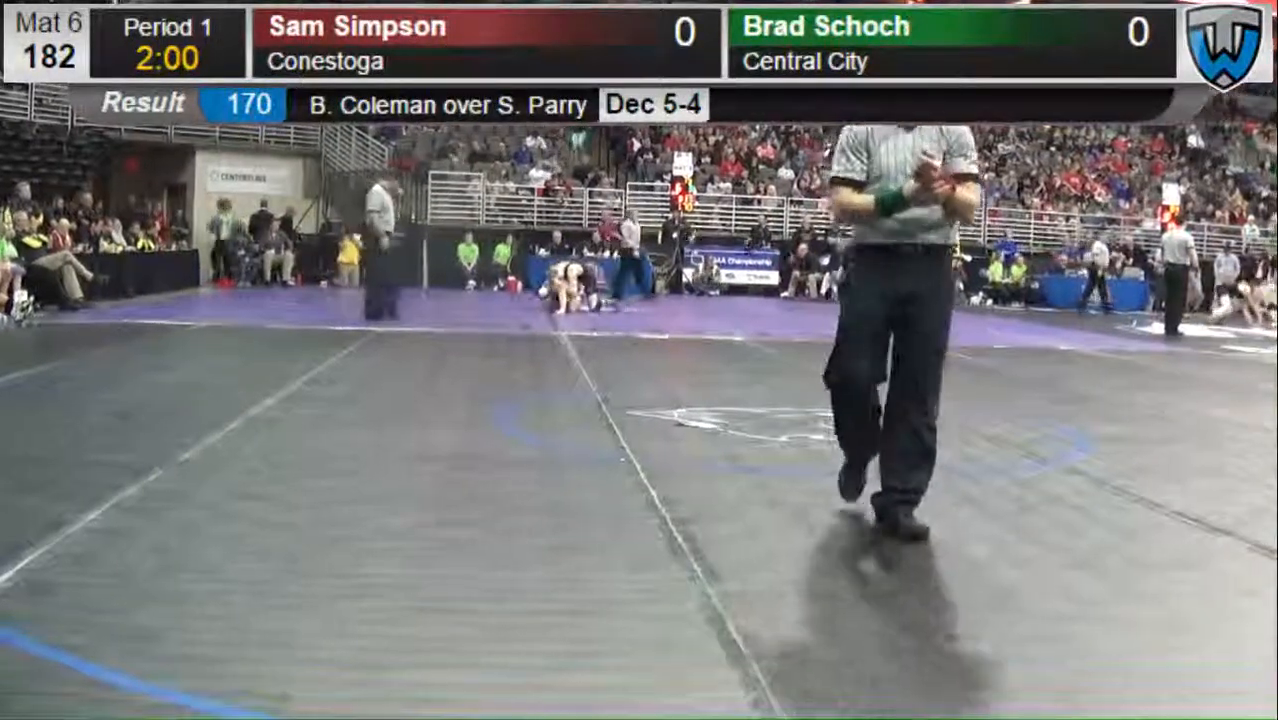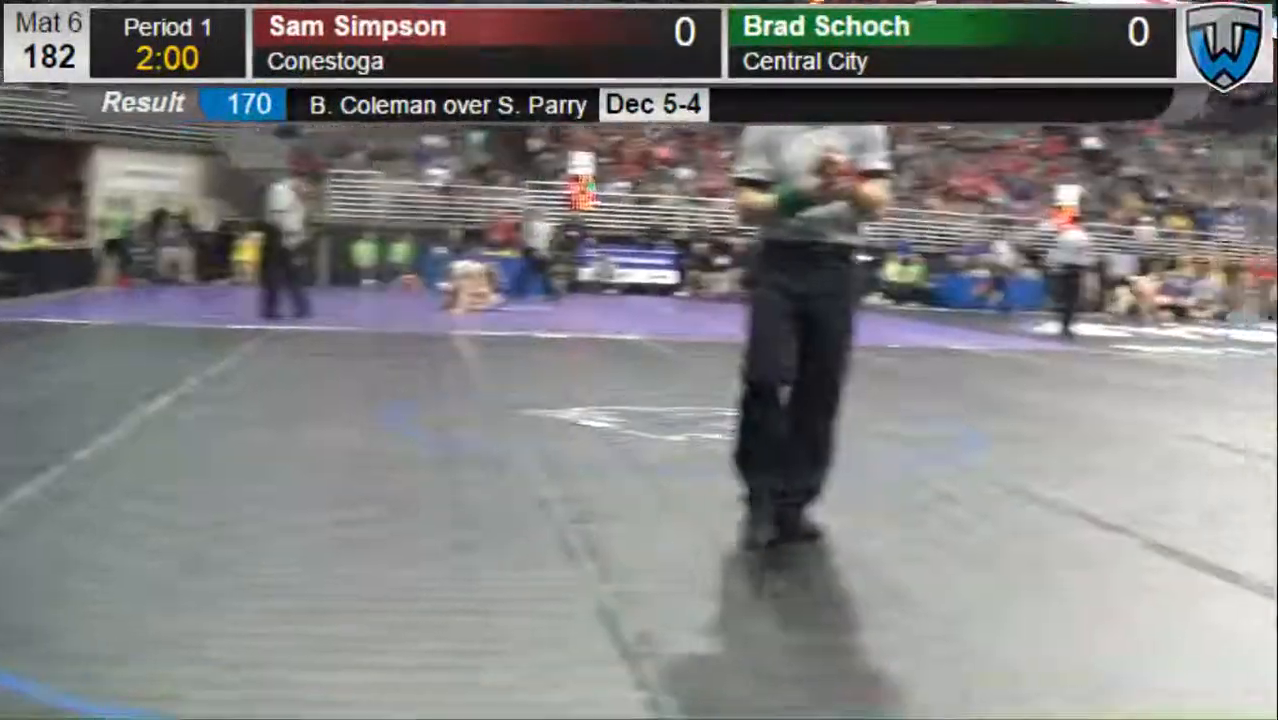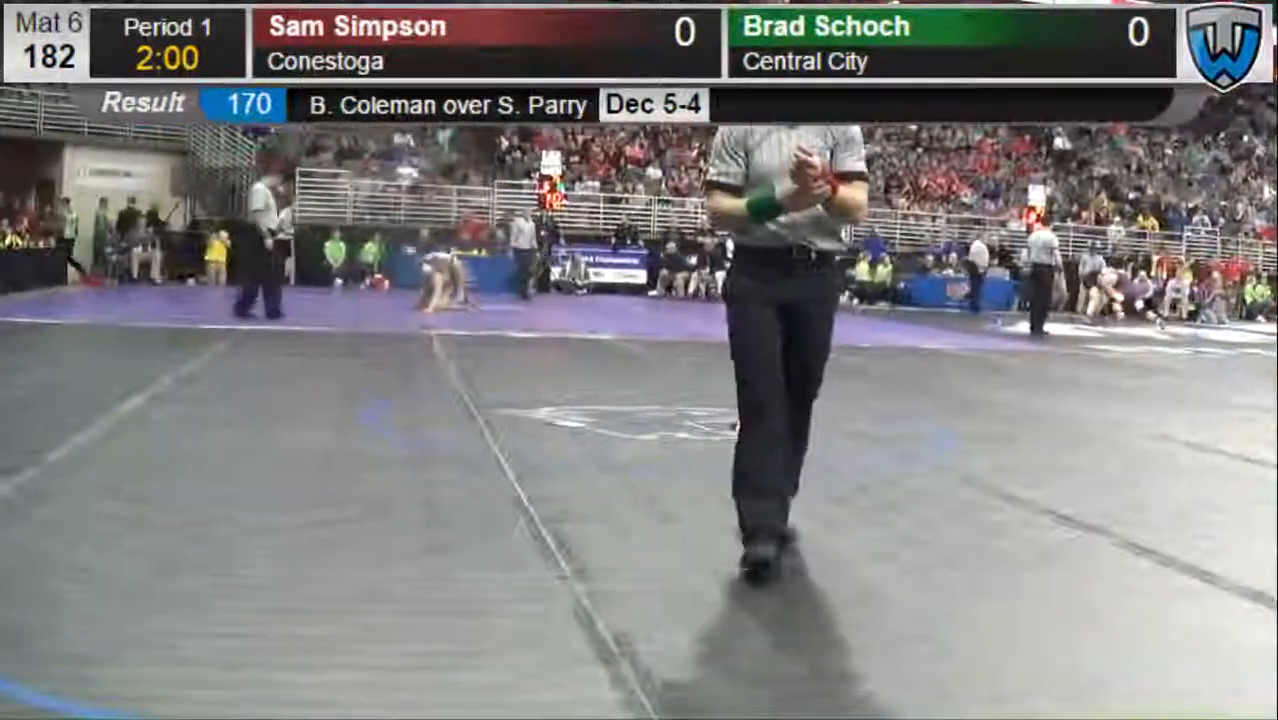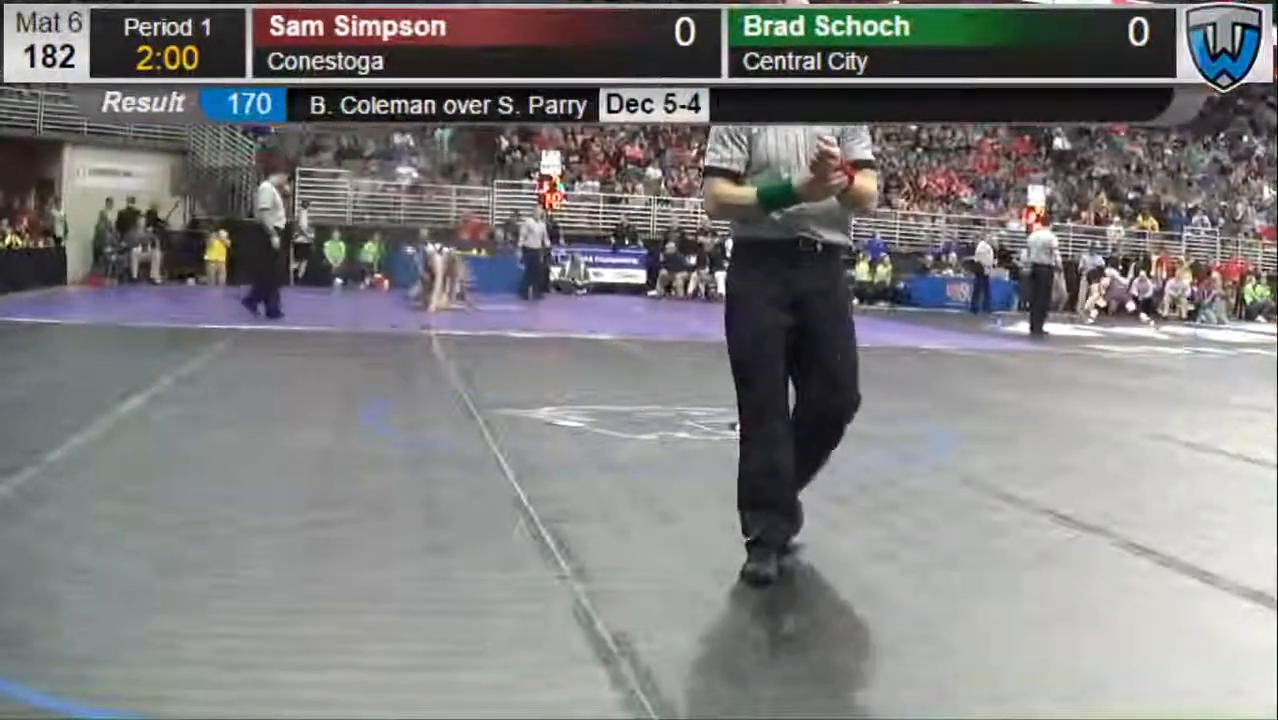
dt=0.2s
person 1, frame 1
left shoulder: (955, 133)
right shoulder: (860, 131)
left elbow: (970, 208)
right elbow: (842, 204)
left wrist: (944, 190)
right wrist: (903, 197)
left hip: (931, 269)
right hip: (871, 265)
left knee: (918, 389)
right knee: (849, 377)
left ankle: (898, 501)
right ankle: (858, 453)
person 1, frame 2
left shoulder: (865, 131)
right shoulder: (766, 130)
left elbow: (877, 205)
right elbow: (747, 205)
left wrist: (847, 185)
right wrist: (804, 197)
left hip: (836, 271)
right hip: (777, 267)
left knee: (819, 393)
right knee: (764, 381)
left ankle: (794, 501)
right ankle: (763, 496)
person 1, frame 3
left shoulder: (842, 128)
right shoulder: (738, 128)
left elbow: (856, 207)
right elbow: (717, 209)
left wrist: (825, 190)
right wrist: (779, 202)
left hip: (818, 275)
right hip: (755, 275)
left knee: (797, 401)
right knee: (763, 404)
left ankle: (774, 511)
right ankle: (762, 532)
person 1, frame 4
left shoulder: (847, 120)
right shoulder: (737, 119)
left elbow: (867, 199)
right elbow: (717, 198)
left wrist: (842, 181)
right wrist: (793, 191)
left hip: (826, 269)
right hip: (759, 270)
left knee: (838, 400)
right knee: (763, 407)
left ankle: (782, 490)
right ankle: (766, 536)
